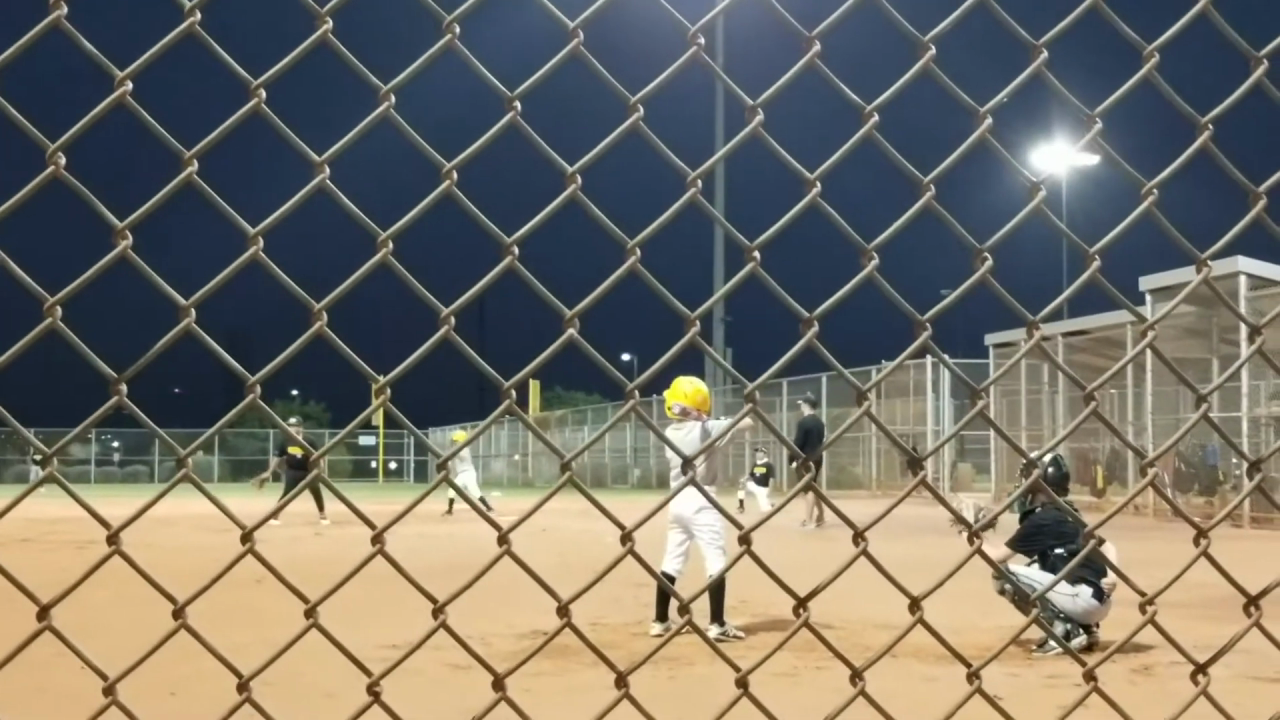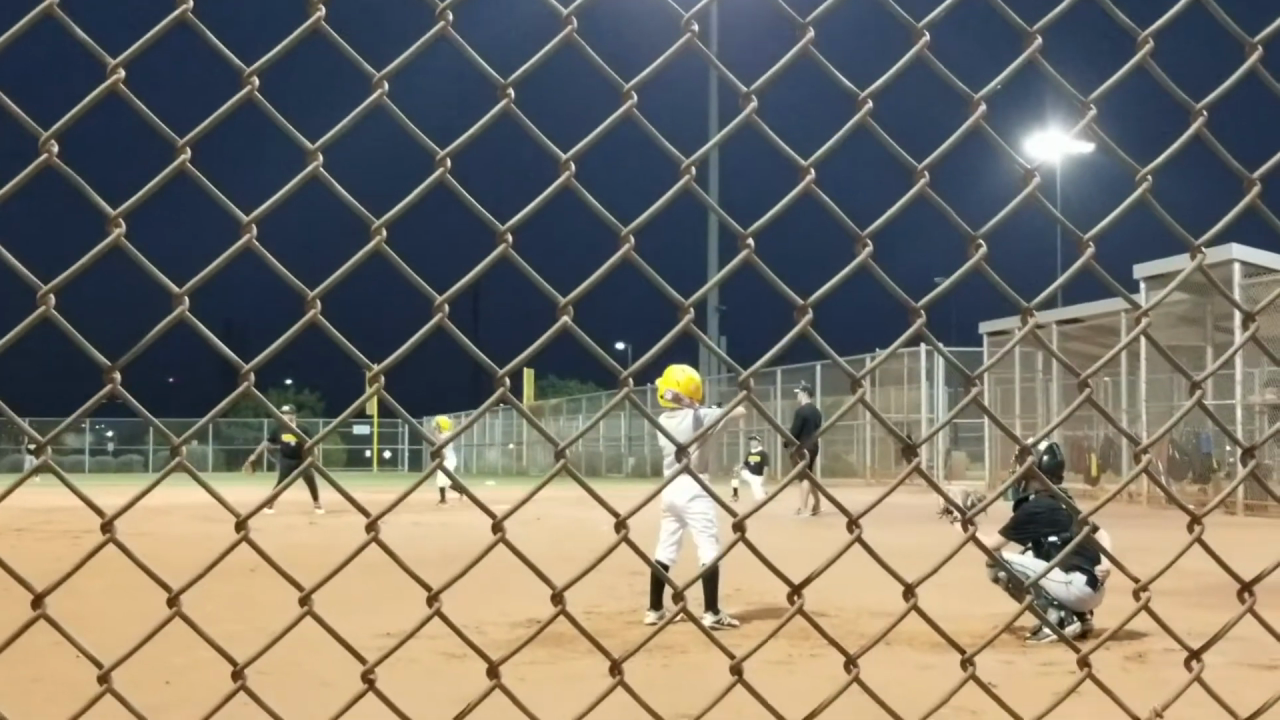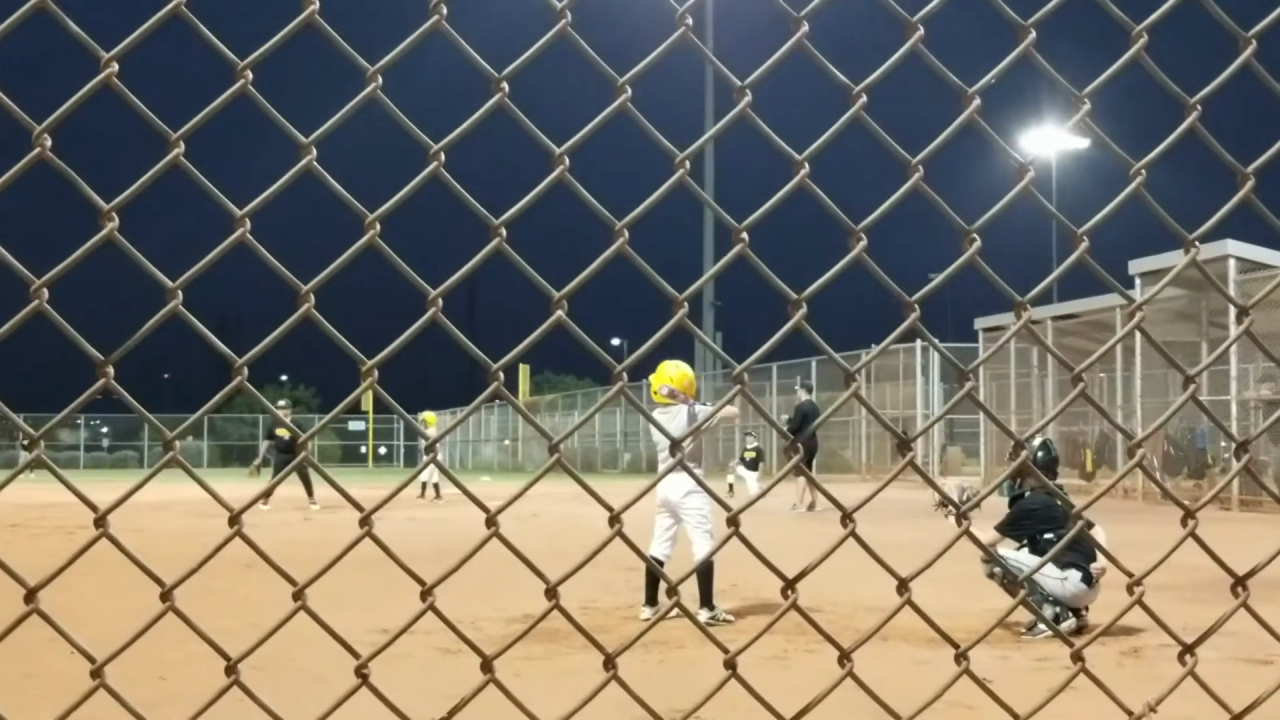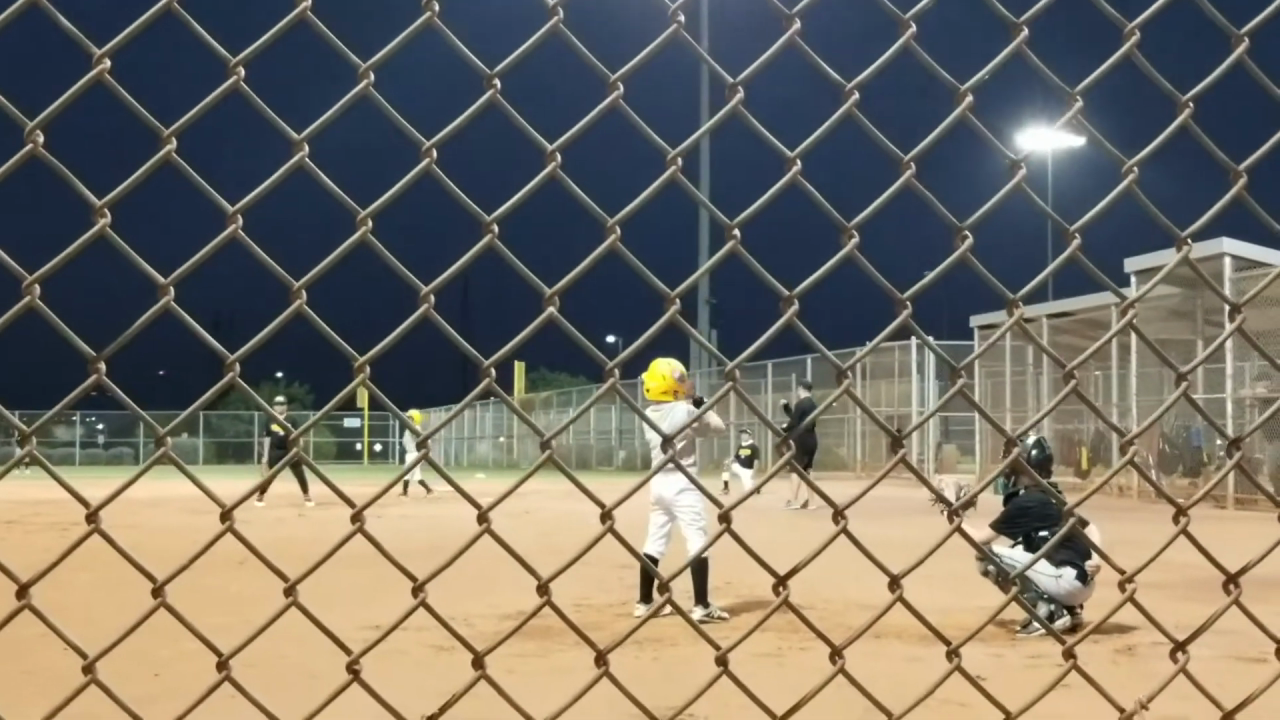
dt=0.2s
person 1, frame 1
left shoulder: (670, 432)
right shoulder: (706, 429)
right elbow: (747, 422)
right wrist: (718, 421)
left hip: (677, 501)
right hip: (700, 502)
left knee: (672, 561)
right knee: (716, 561)
left ankle: (660, 621)
right ankle: (717, 625)
person 1, frame 2
left shoulder: (663, 420)
right shoulder: (699, 417)
right elbow: (740, 410)
right wrist: (716, 410)
left hip: (670, 490)
right hip: (693, 491)
left knee: (665, 550)
right knee: (709, 550)
left ankle: (654, 610)
right ankle: (712, 613)
person 1, frame 3
left shoulder: (656, 417)
right shoulder: (693, 412)
right elbow: (733, 412)
right wrist: (704, 407)
left hip: (665, 485)
right hip: (688, 486)
left knee: (660, 545)
right knee: (703, 546)
left ankle: (650, 605)
right ankle: (707, 609)
person 1, frame 4
left shoulder: (649, 414)
right shoulder: (684, 410)
right elbow: (719, 427)
right wrist: (701, 407)
left hip: (658, 483)
right hip: (682, 484)
left knee: (654, 542)
right knee: (697, 543)
left ankle: (644, 602)
right ankle: (702, 606)
person 2, frame 1
left shoulder: (1039, 520)
right shoulder: (1069, 516)
left elbow: (996, 557)
right elbow: (1107, 547)
right wrist: (1111, 576)
left hip: (1084, 600)
right hip: (1097, 601)
left knee: (1004, 574)
left ankle: (1065, 631)
right ankle: (1085, 627)
person 2, frame 2
left shoulder: (1033, 508)
right shoulder: (1063, 503)
left elbow: (990, 545)
right elbow: (1101, 535)
left wrist: (960, 523)
right wrist: (1105, 564)
left hip: (1078, 586)
right hip: (1090, 589)
left knee: (997, 562)
left ankle: (1059, 618)
right ankle: (1078, 616)
person 2, frame 3
left shoulder: (1029, 505)
right shoulder: (1056, 500)
left elbow: (986, 541)
right elbow: (1096, 530)
right wrist: (1101, 561)
left hip: (1073, 584)
right hip: (1083, 584)
left knee: (994, 558)
left ankle: (1054, 613)
right ankle: (1072, 611)
person 2, frame 4
left shoulder: (1023, 502)
right shoulder: (1052, 497)
left elbow: (980, 539)
right elbow: (1090, 529)
right wrist: (1096, 558)
left hip: (1068, 581)
right hip: (1081, 584)
left knee: (988, 555)
left ankle: (1049, 612)
right ankle: (1069, 609)
